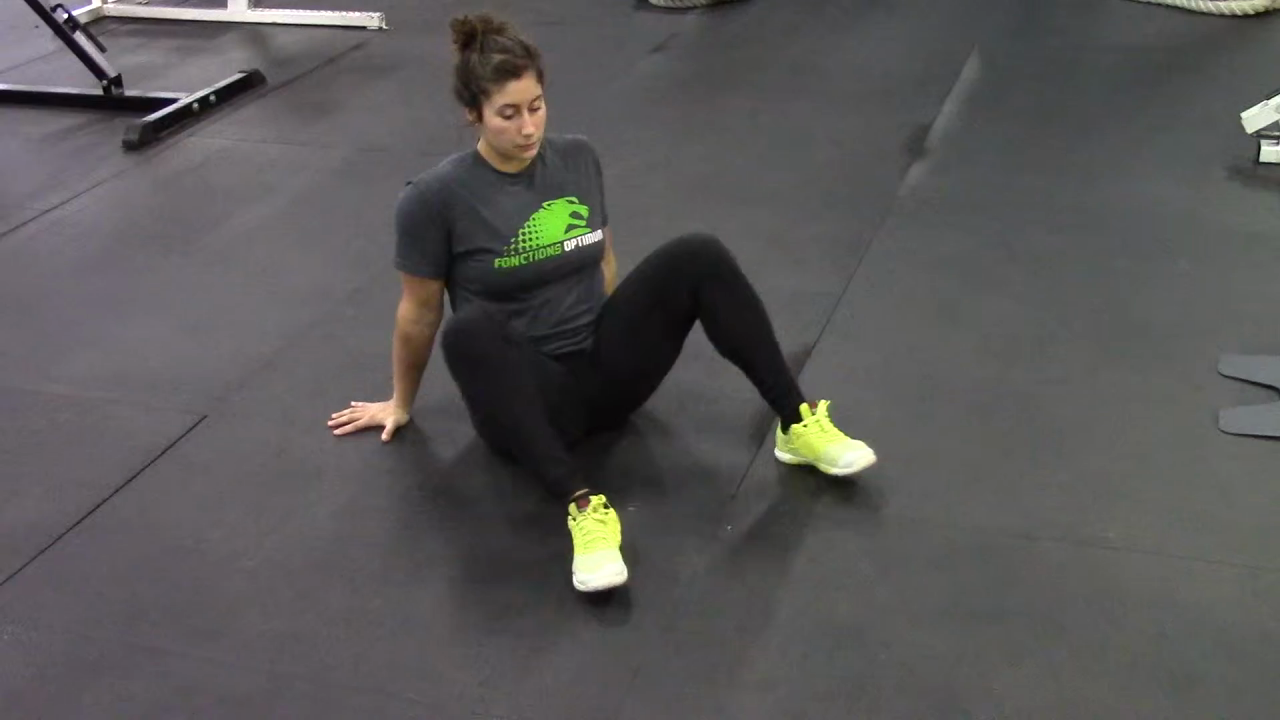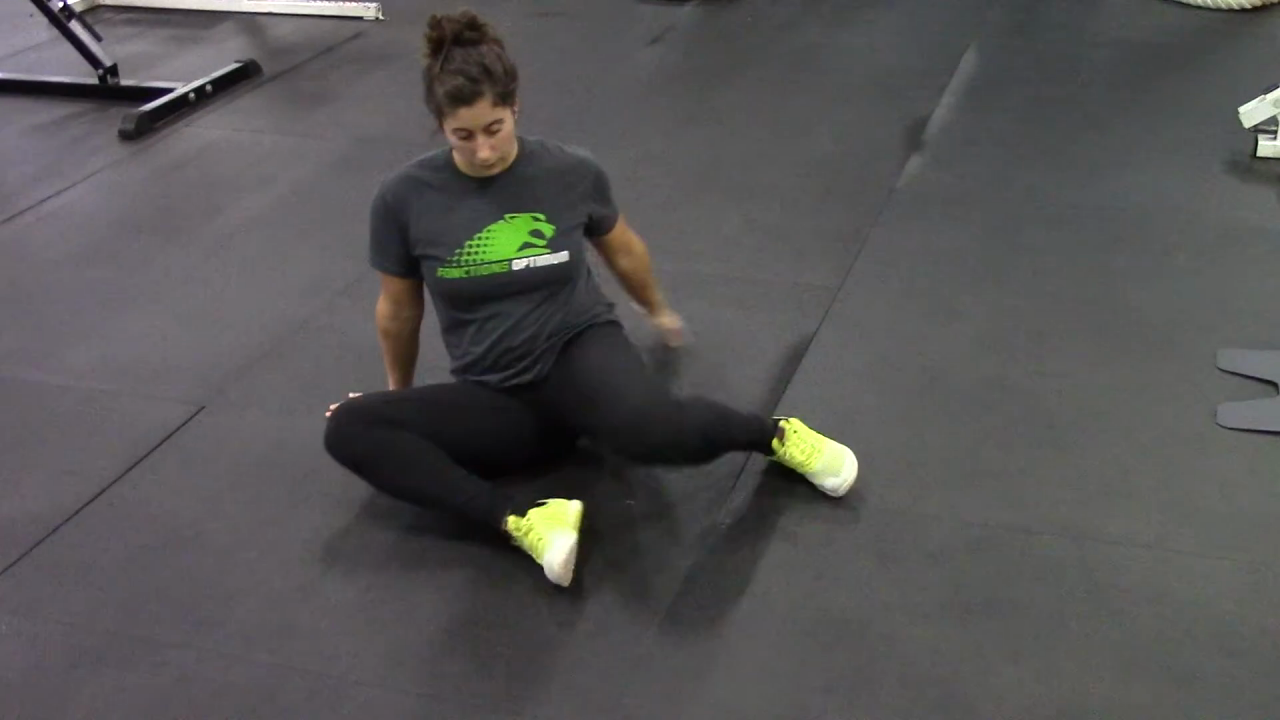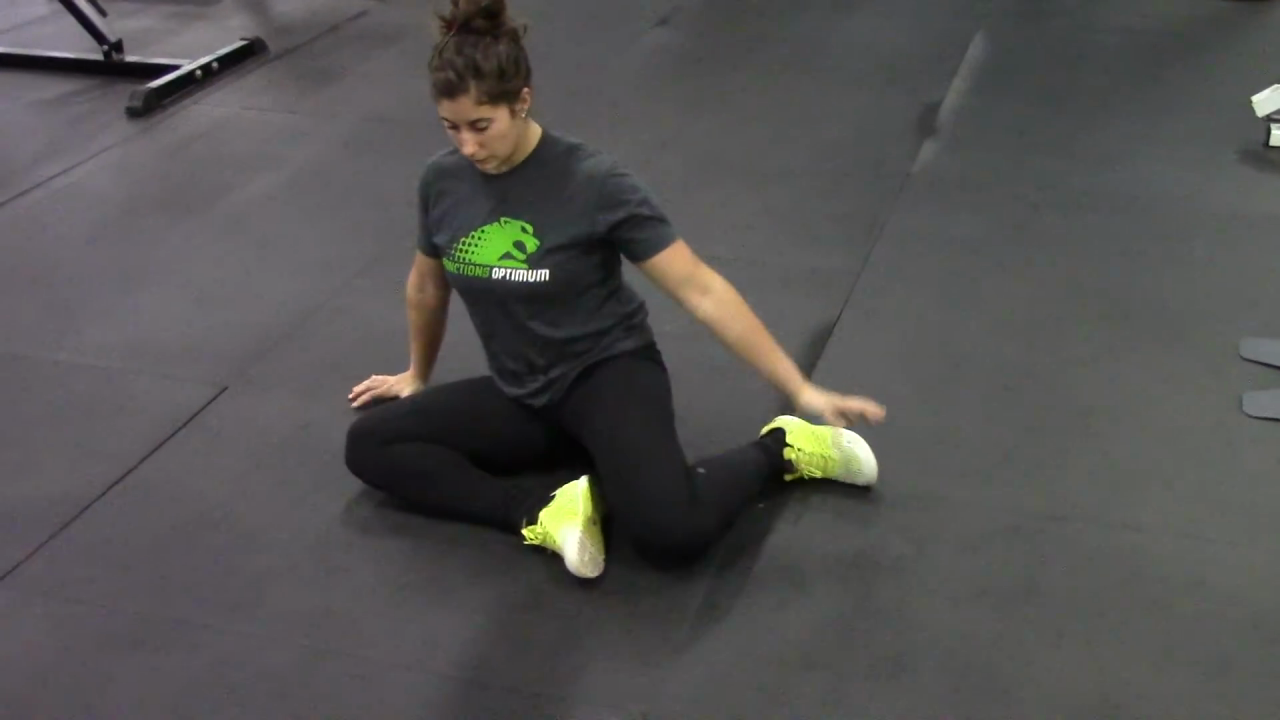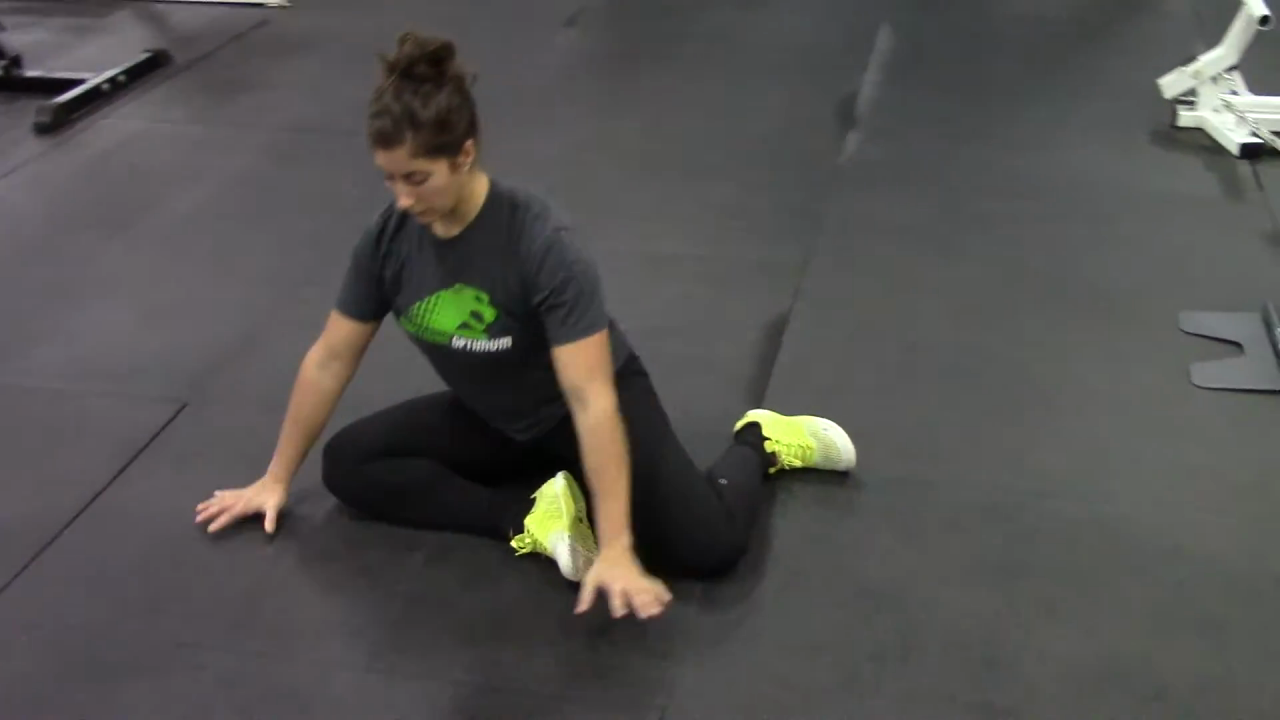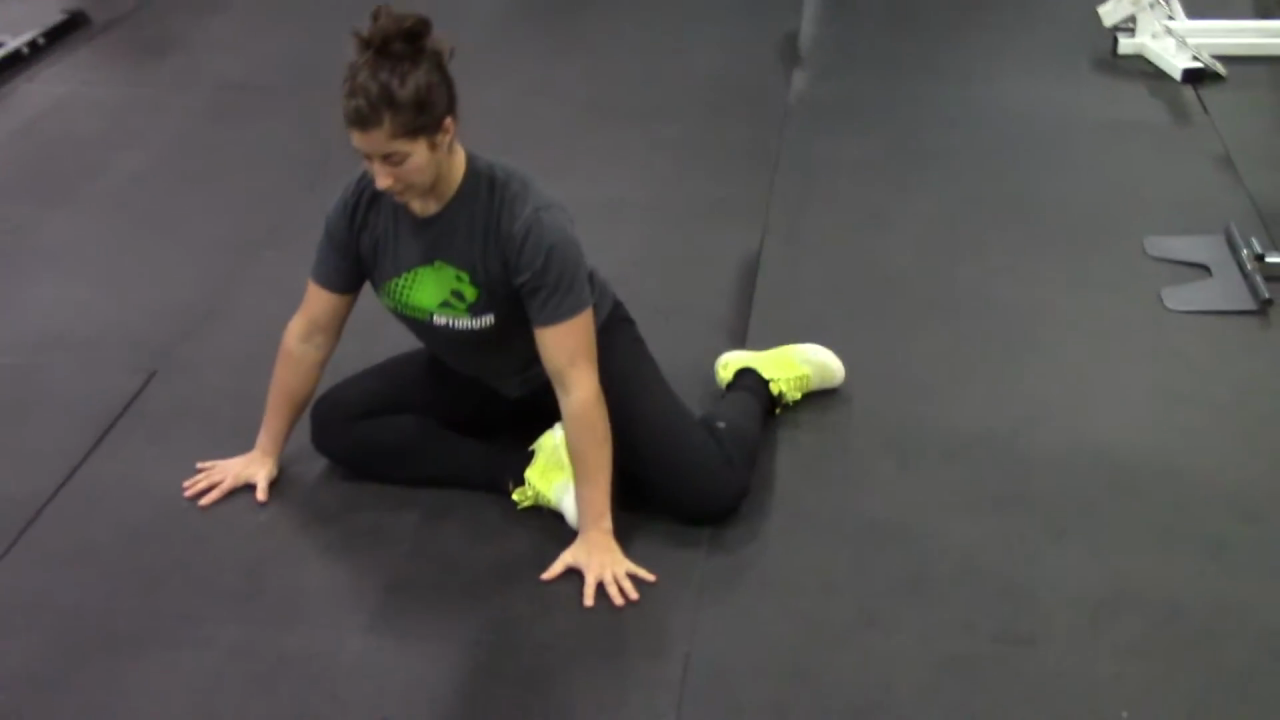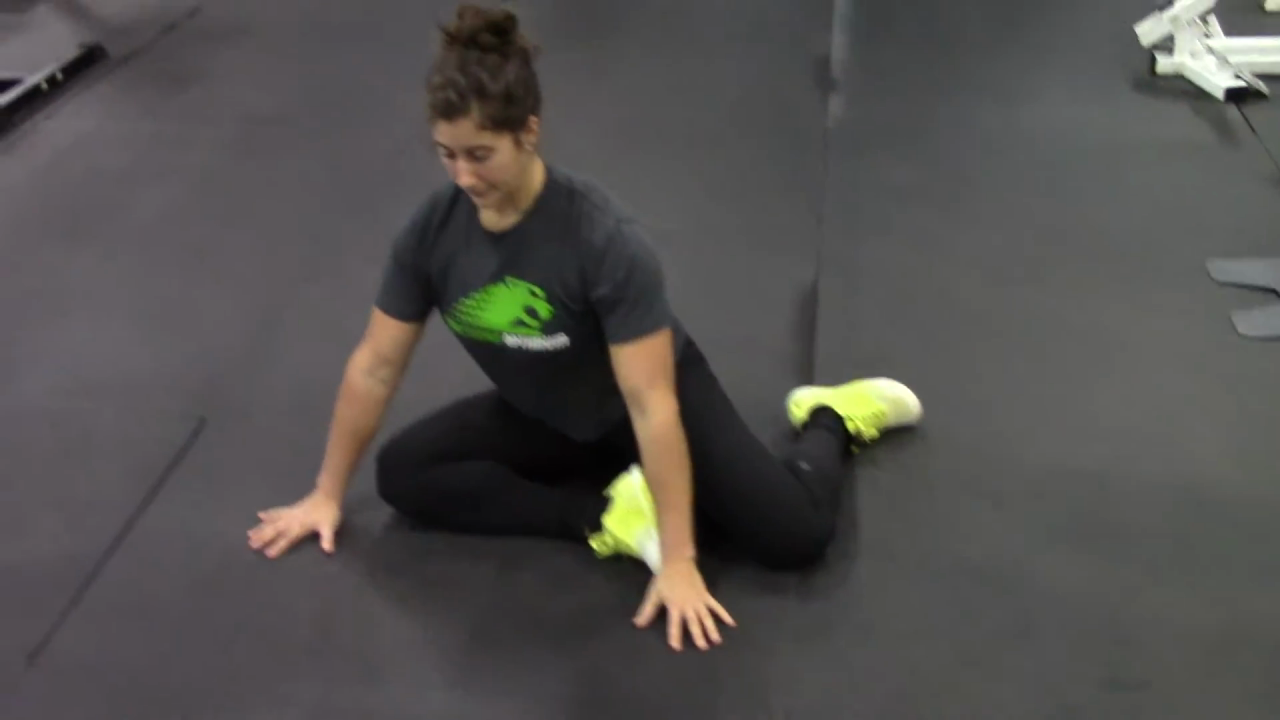
dt=0.5s
person 1, frame 1
left shoulder: (578, 157)
right shoulder: (436, 197)
right elbow: (419, 312)
right wrist: (401, 403)
left hip: (607, 370)
right hip: (526, 393)
left knee: (699, 256)
right knee: (470, 330)
left ankle: (798, 424)
right ankle: (582, 505)
person 1, frame 2
left shoulder: (571, 172)
right shoulder: (405, 196)
left elbow: (623, 249)
right elbow: (398, 309)
left wrist: (657, 311)
right wrist: (398, 389)
left hip: (579, 350)
right hip: (494, 398)
left knee: (648, 426)
right knee: (349, 431)
left ankle: (773, 434)
right ankle: (520, 520)
person 1, frame 3
left shoulder: (594, 184)
right shoulder: (442, 180)
left elbow: (699, 289)
right elbow: (427, 285)
left wrist: (800, 389)
right wrist: (417, 374)
left hip: (607, 372)
right hip: (520, 396)
left knee: (671, 533)
right knee: (369, 444)
left ankle: (777, 451)
right ankle: (543, 510)
person 1, frame 4
left shoulder: (546, 247)
right shoulder: (388, 238)
left elbow: (592, 403)
right elbow: (329, 361)
left wrist: (617, 549)
right wrist: (276, 479)
left hip: (587, 400)
right hip: (493, 423)
left knee: (707, 545)
right knee: (346, 465)
left ankle: (759, 444)
right ankle: (528, 516)
person 1, frame 5
left shoulder: (528, 222)
right shoulder: (361, 207)
left elbow: (575, 386)
right elbow: (310, 334)
left wrist: (597, 533)
right wrist: (265, 450)
left hip: (585, 350)
right hip: (474, 376)
left knee: (708, 492)
right knee: (336, 425)
left ankle: (754, 382)
right ankle: (531, 467)
person 1, frame 6
left shoulder: (605, 239)
right shoulder: (432, 229)
left elbow: (651, 406)
right elbow: (374, 366)
left wrist: (679, 561)
right wrist: (327, 493)
left hip: (648, 397)
right hip: (541, 418)
left knee: (795, 535)
right knee: (401, 473)
left ankle: (831, 419)
right ankle: (606, 514)
